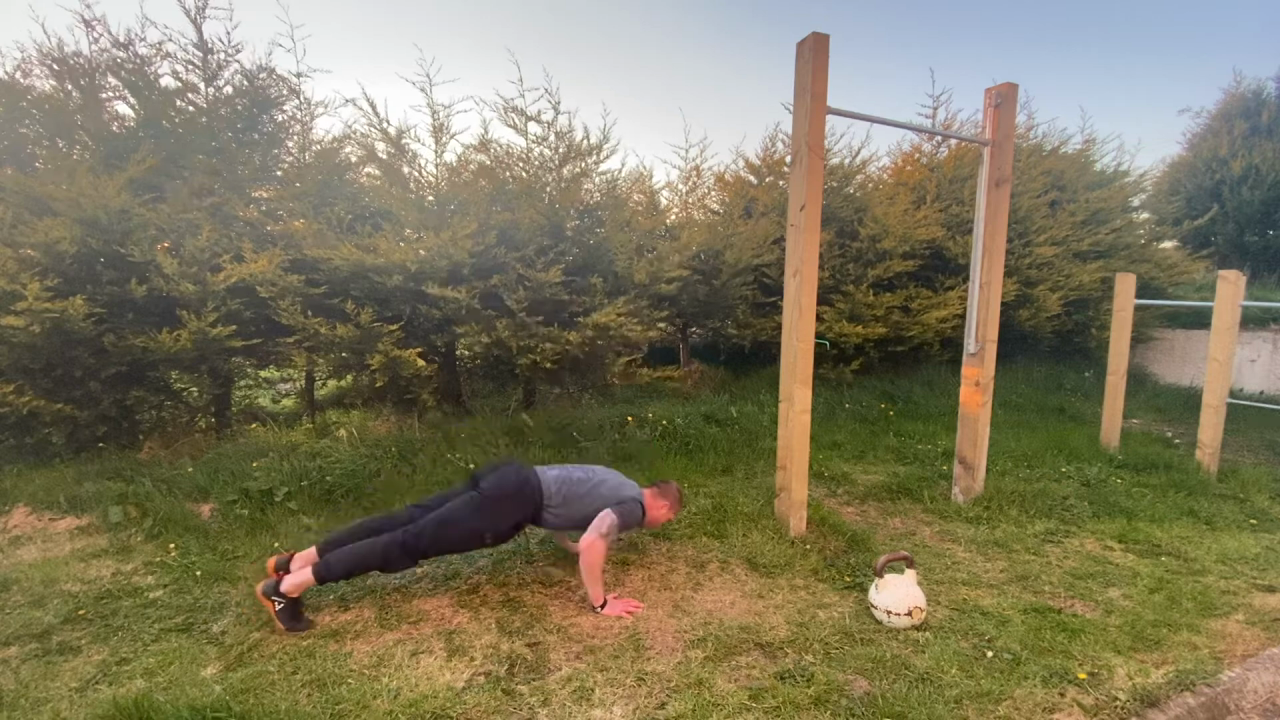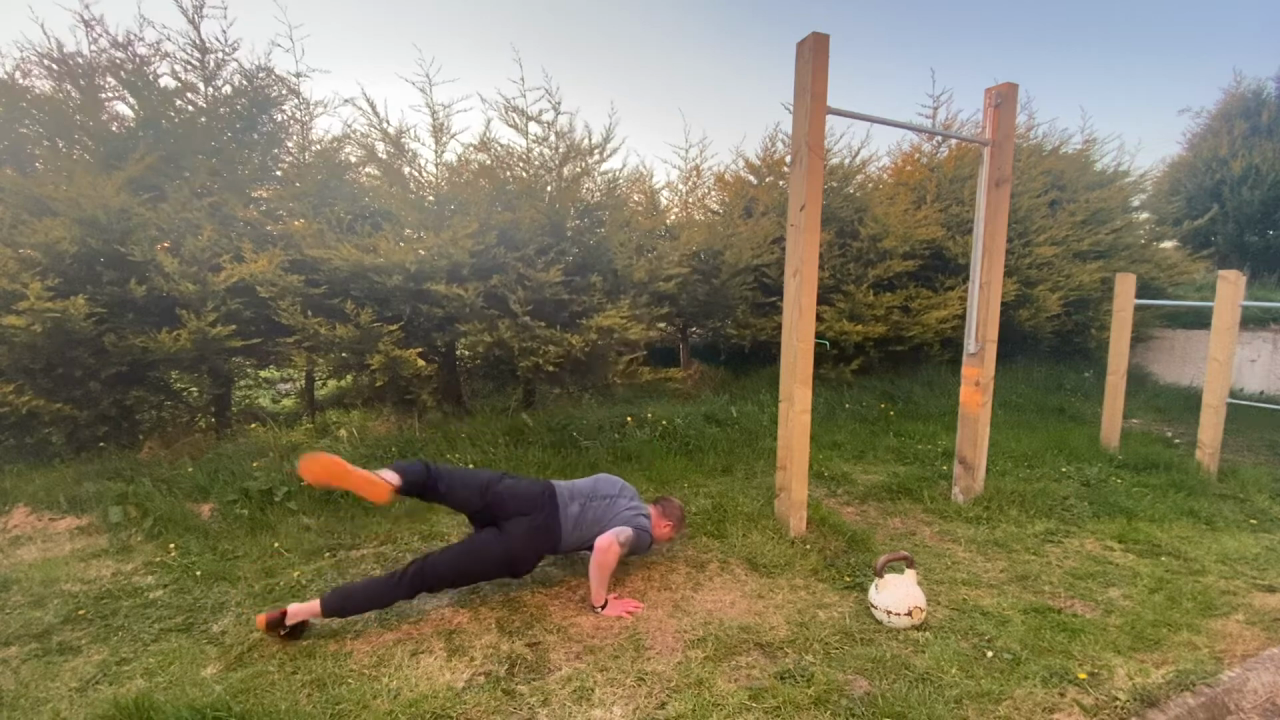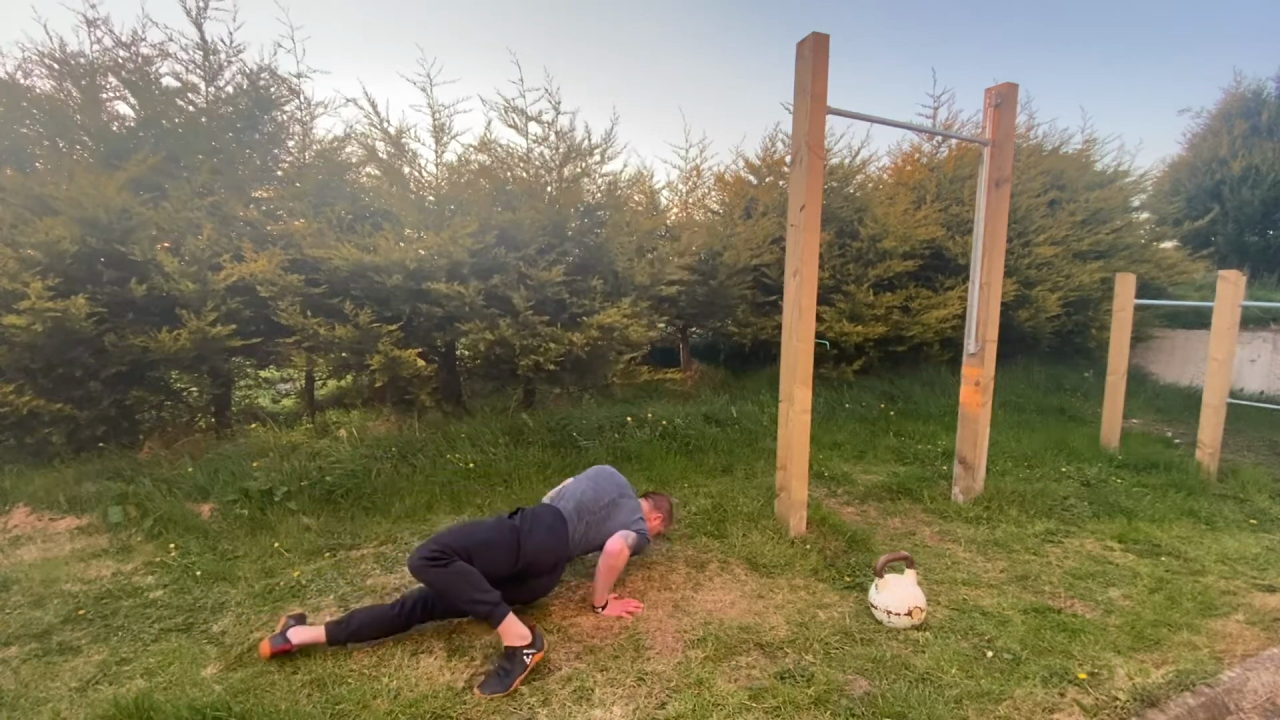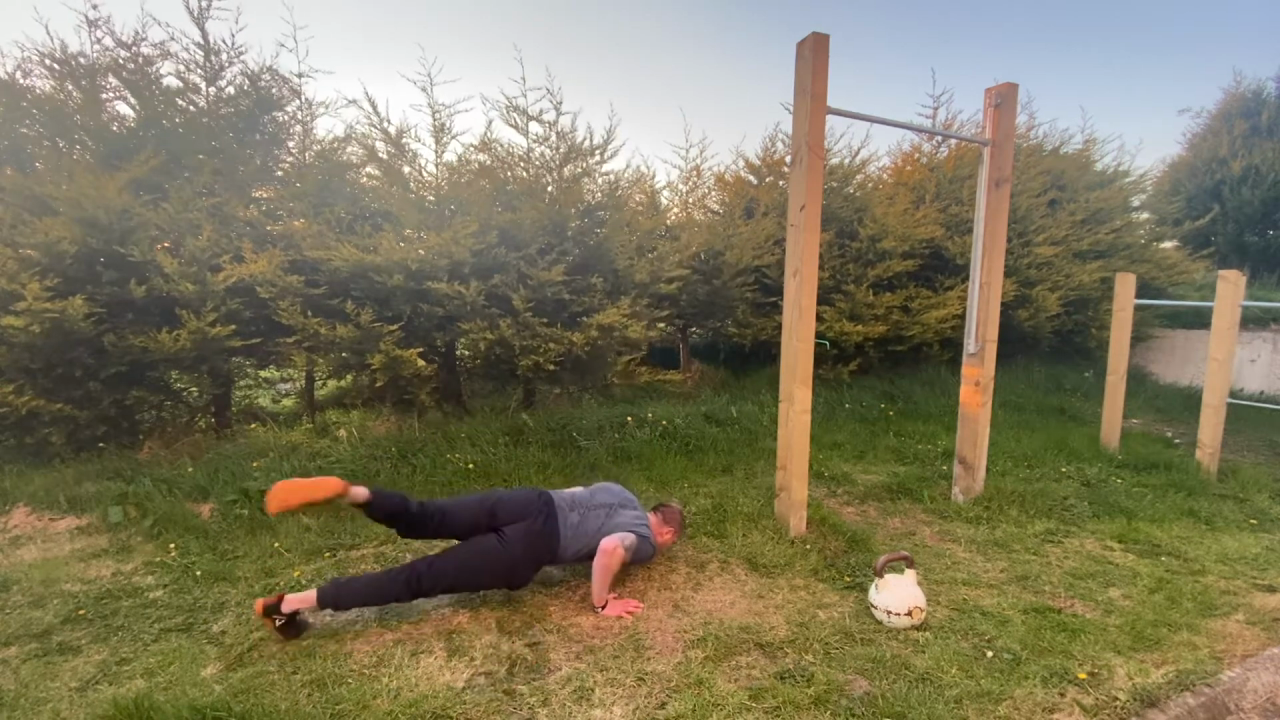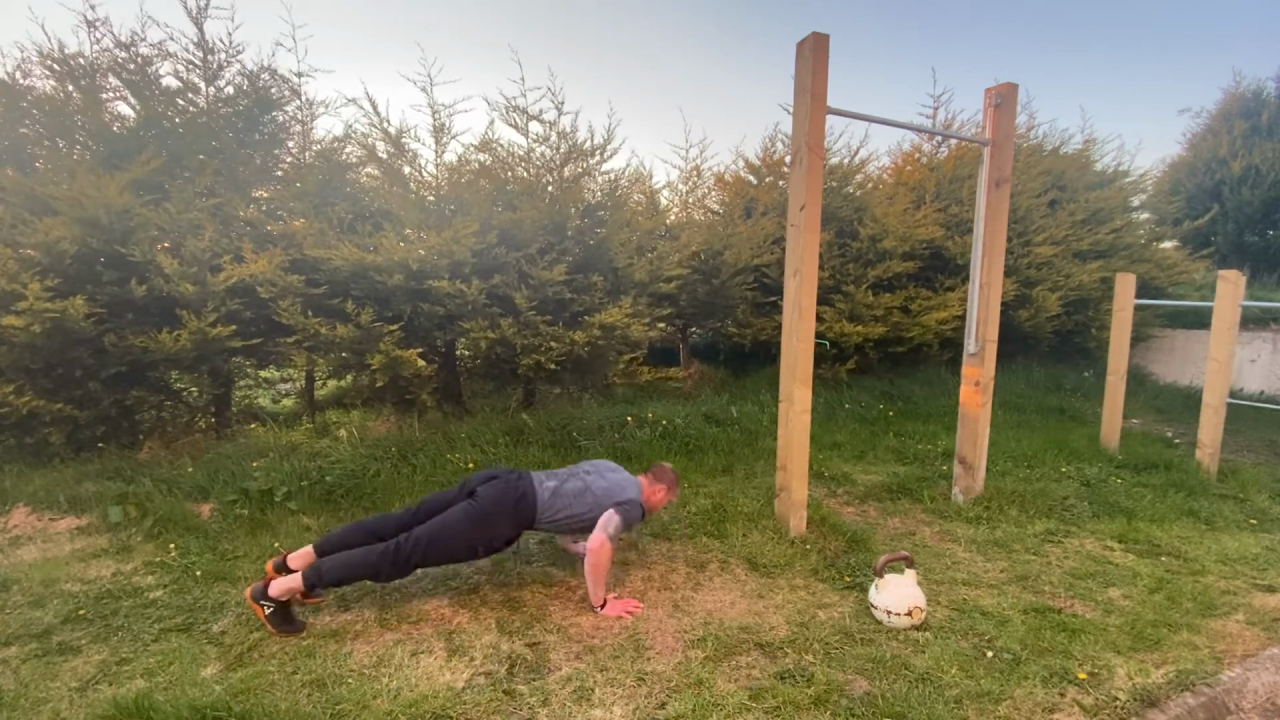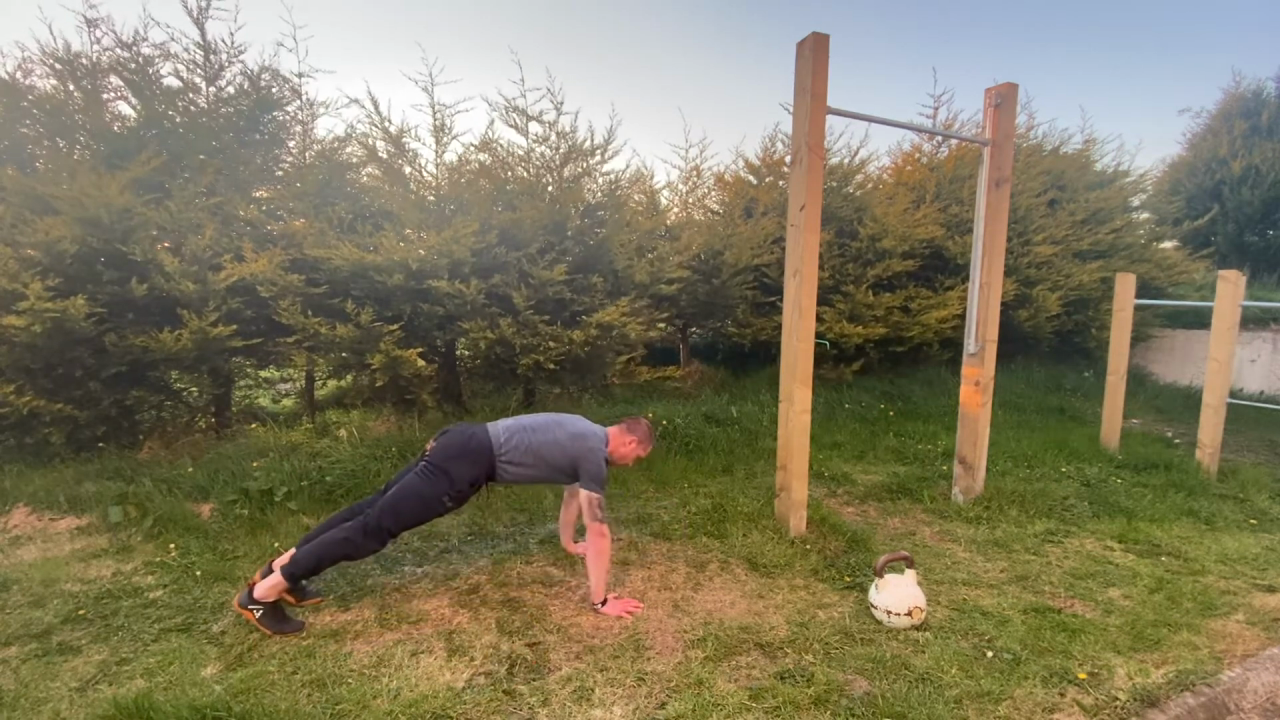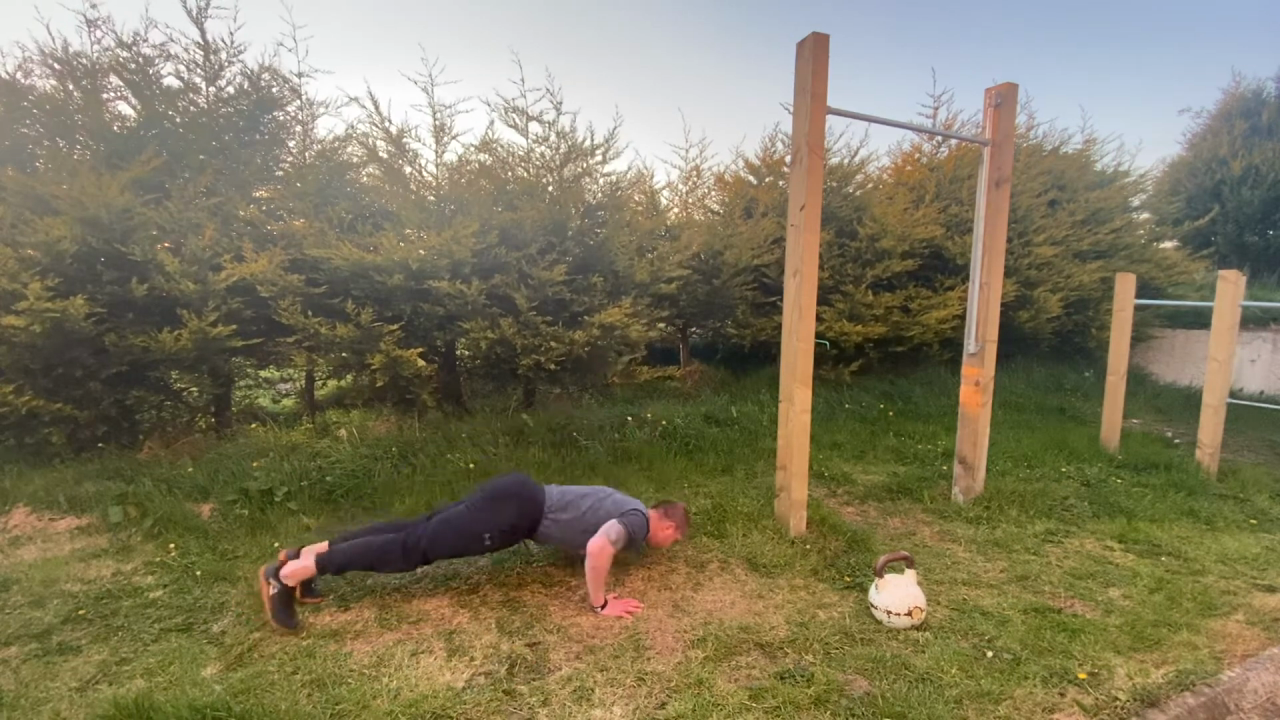
dt=0.7s
person 1, frame 1
left shoulder: (616, 484)
right shoulder: (632, 506)
right elbow: (591, 544)
left wrist: (566, 541)
right wrist: (600, 603)
left hip: (510, 475)
right hip: (514, 499)
left knee: (407, 519)
right knee: (411, 543)
left ankle: (295, 560)
right ankle: (288, 585)
person 1, frame 2
left shoulder: (620, 486)
right shoulder: (641, 533)
right elbow: (606, 546)
right wrist: (600, 603)
left hip: (531, 494)
right hip: (526, 540)
right knee: (421, 574)
left ankle: (386, 479)
right ankle: (297, 612)
person 1, frame 3
left shoulder: (606, 471)
right shoulder: (640, 532)
right elbow: (615, 550)
right wrist: (601, 603)
left hip: (536, 526)
right hip: (545, 573)
person 1, frame 4
left shoulder: (619, 492)
right shoulder: (645, 542)
right elbow: (611, 549)
right wrist: (602, 603)
left hip: (530, 503)
right hip: (527, 546)
left knee: (415, 515)
right knee: (419, 578)
left ankle: (352, 494)
right ankle: (291, 604)
person 1, frame 5
left shoulder: (610, 467)
right shoulder: (631, 504)
right elbow: (598, 547)
left wrist: (570, 542)
right wrist: (600, 602)
left hip: (504, 481)
right hip: (505, 513)
left knee: (400, 523)
right knee: (402, 554)
left ankle: (291, 561)
right ankle: (275, 591)
person 1, frame 6
left shoulder: (587, 435)
right shoulder: (594, 454)
left elbow: (571, 490)
right elbow: (598, 531)
left wrist: (568, 543)
right wrist: (601, 600)
left hip: (464, 440)
right hip: (468, 461)
left knee: (375, 508)
right knee: (376, 526)
left ankle: (279, 567)
right ankle: (263, 593)
person 1, frame 7
left shoulder: (626, 509)
right shoulder: (636, 524)
right elbow: (597, 550)
left wrist: (582, 542)
right wrist: (600, 603)
left hip: (518, 495)
right hip: (516, 512)
left knee: (418, 528)
right knee: (412, 550)
left ankle: (306, 561)
right ankle: (285, 576)
